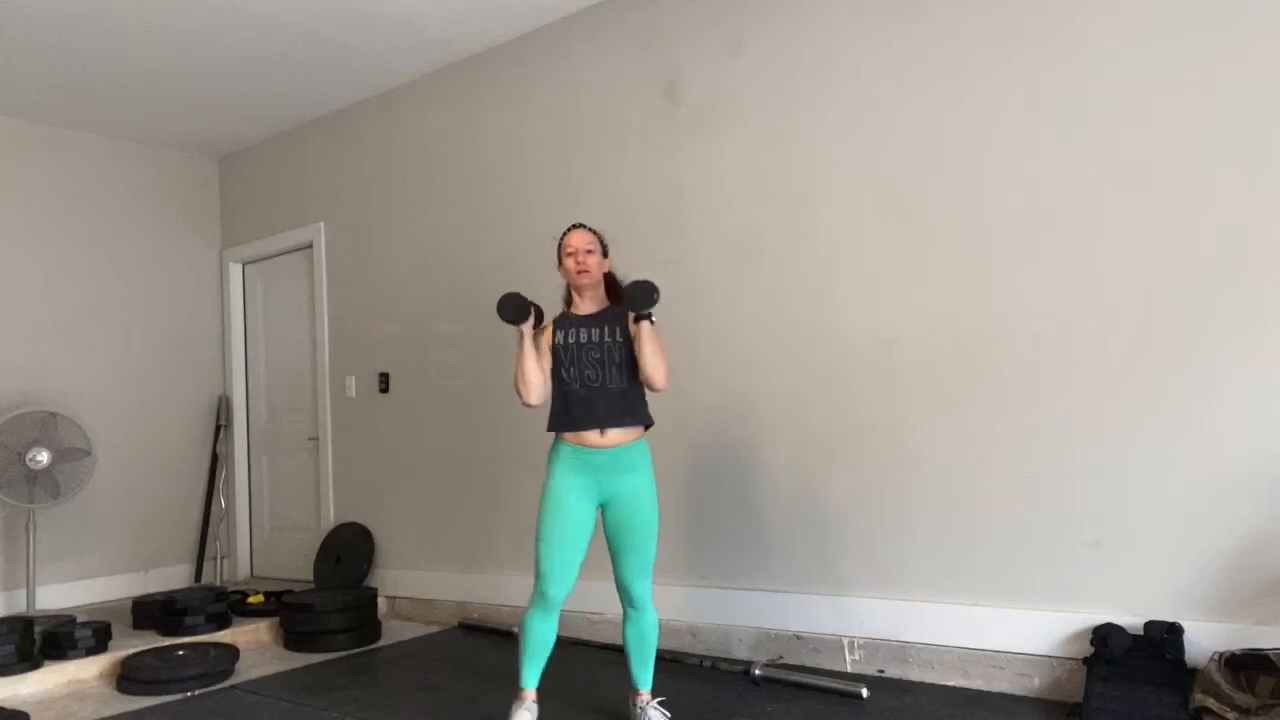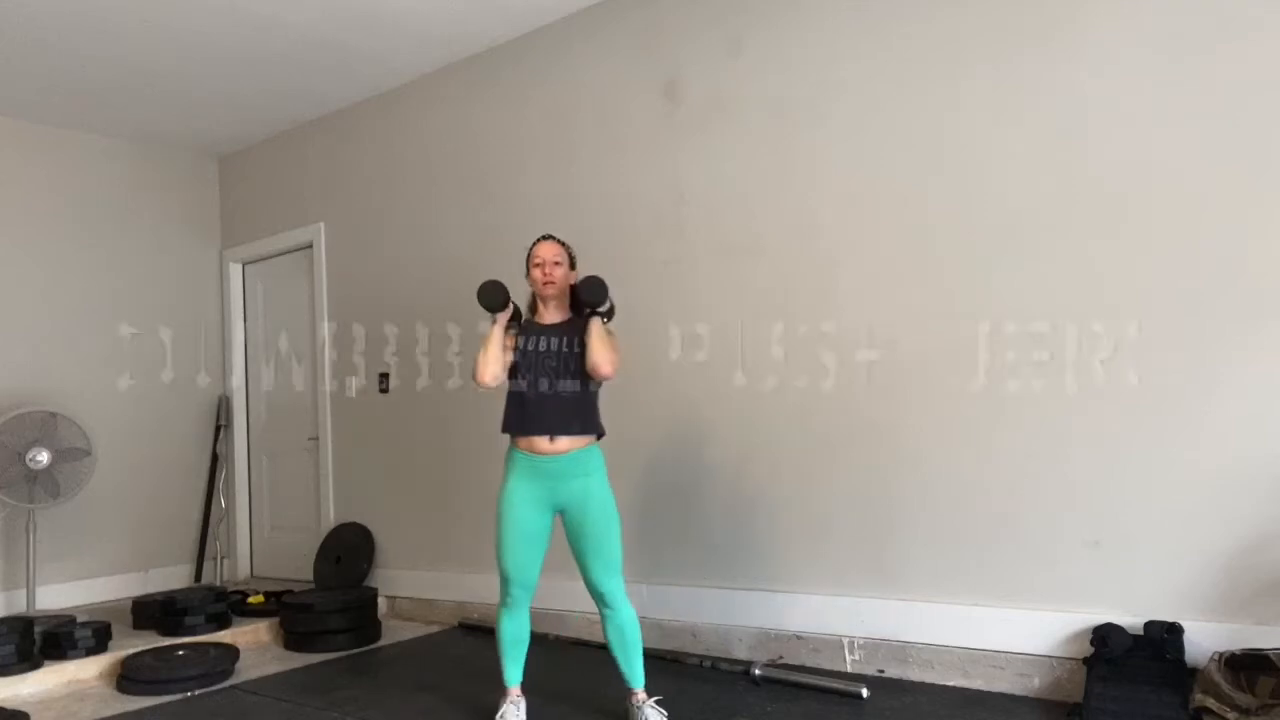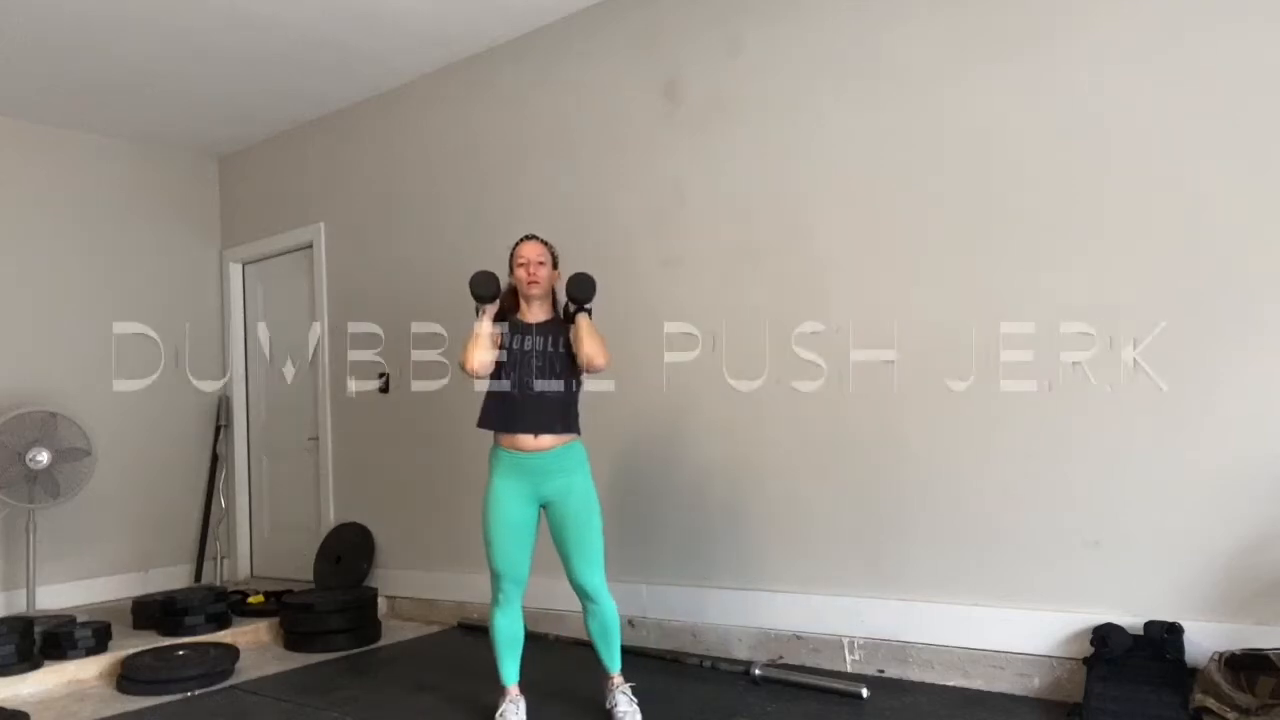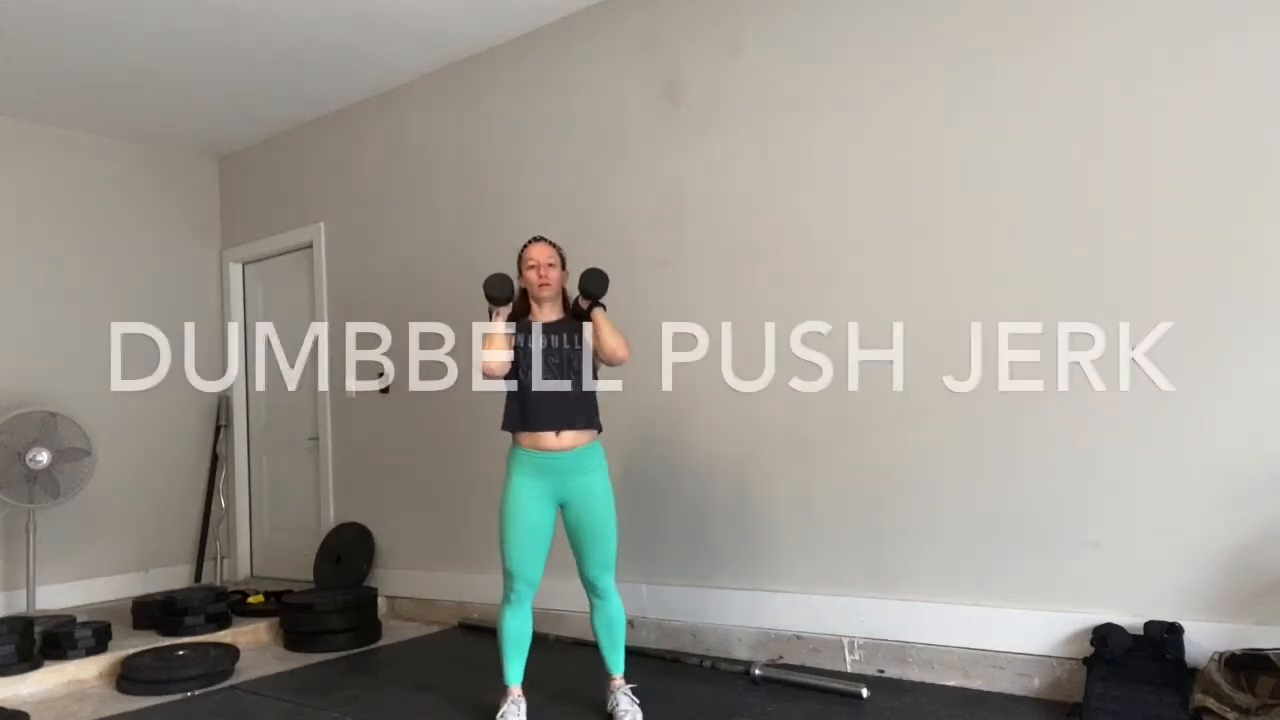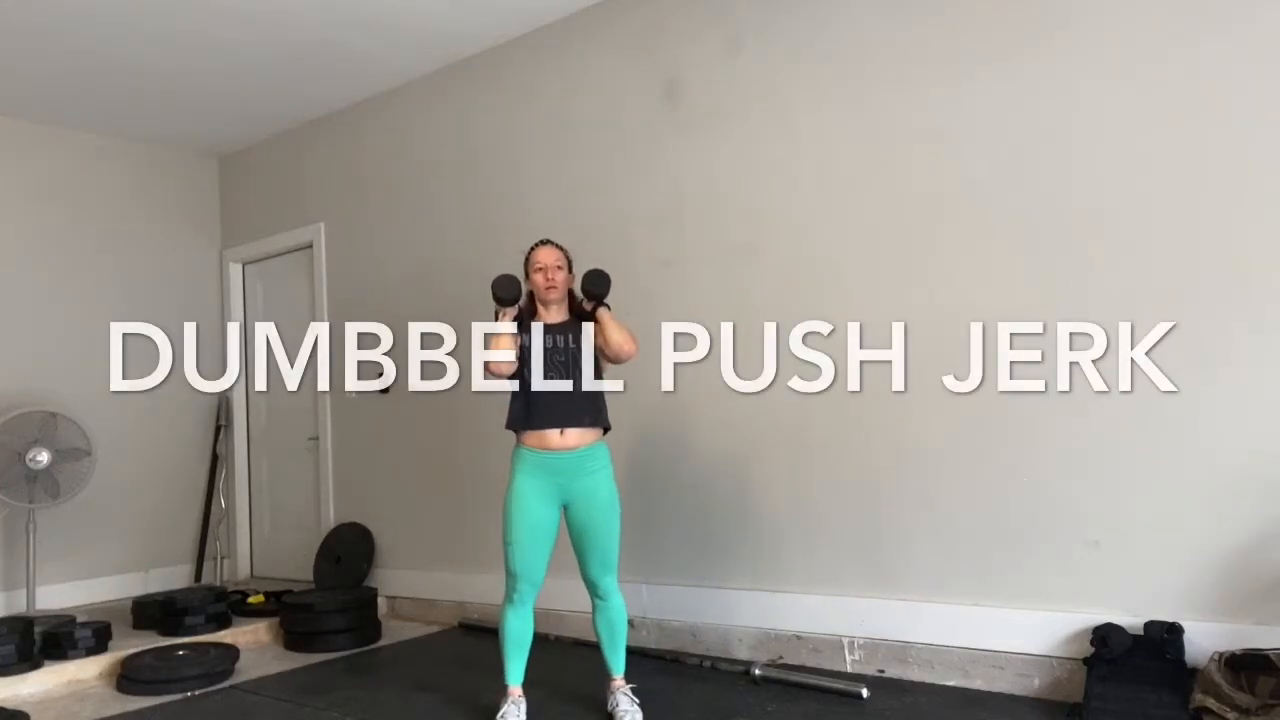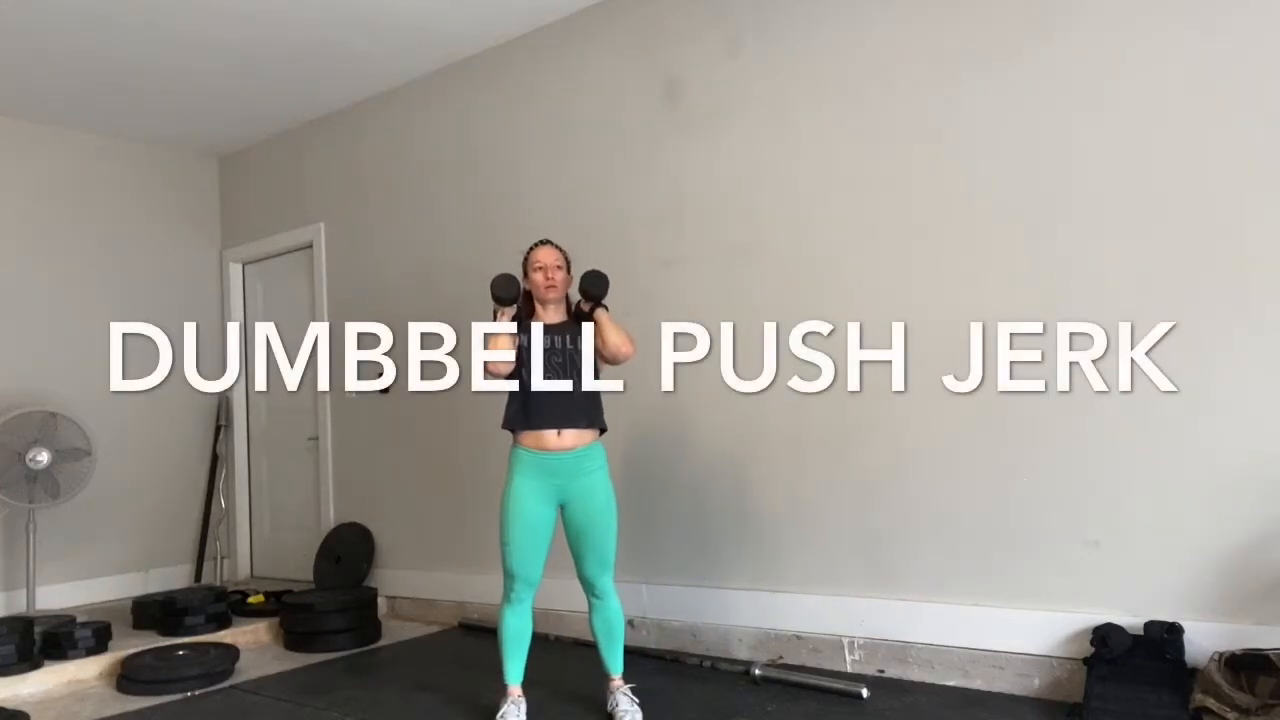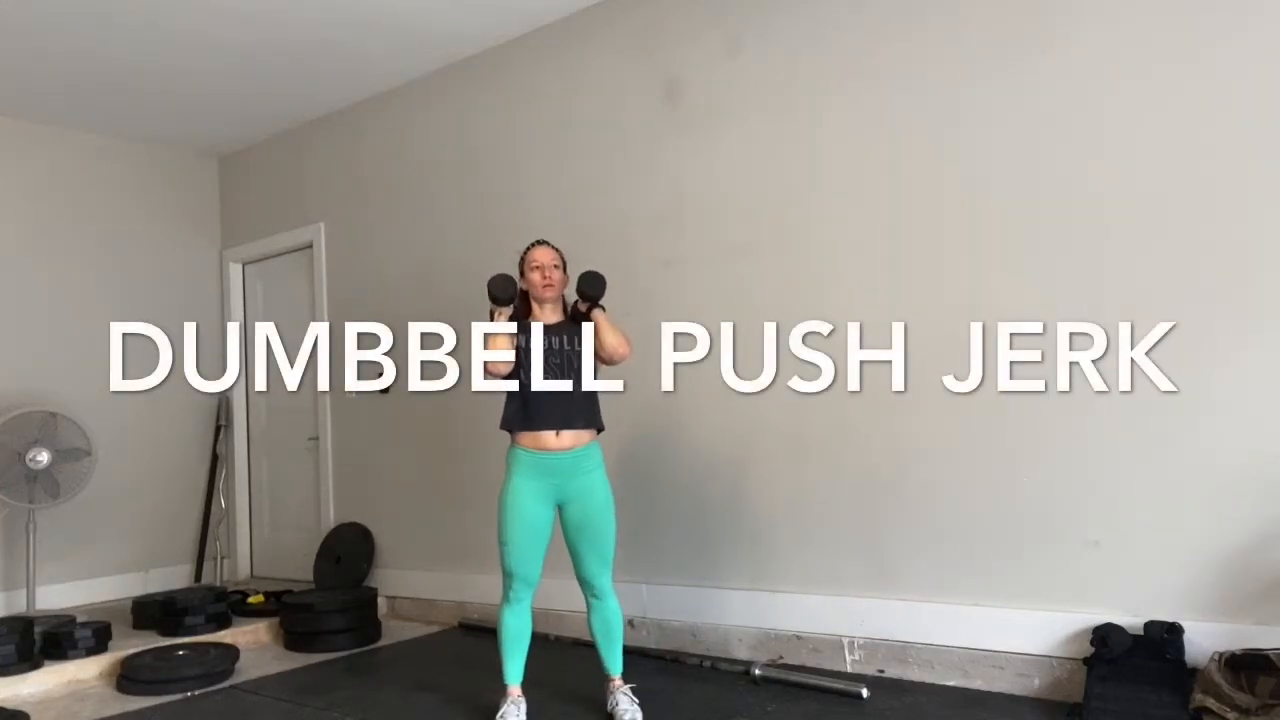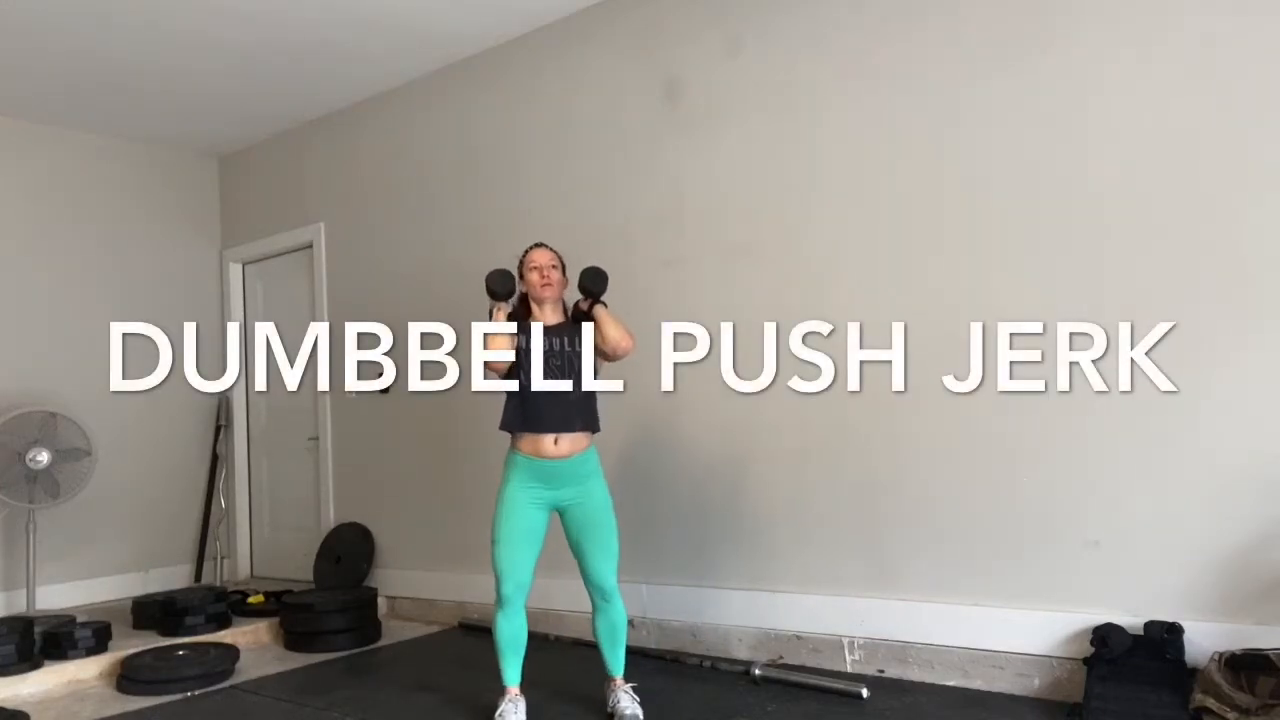
dt=0.3s
person 1, frame 1
left shoulder: (630, 320)
right shoulder: (553, 331)
left elbow: (658, 380)
right elbow: (532, 394)
left wrist: (642, 318)
right wrist: (524, 333)
left hip: (629, 465)
right hip: (571, 465)
left knee: (637, 592)
right knee: (550, 591)
person 1, frame 2
left shoulder: (589, 329)
right shoulder: (517, 336)
left elbow: (604, 369)
right elbow: (486, 377)
left wrist: (593, 316)
right wrist: (499, 324)
left hip: (583, 470)
right hip: (525, 473)
left knee: (609, 590)
right knee: (515, 591)
person 1, frame 3
left shoulder: (571, 329)
right shoulder: (499, 331)
left elbow: (596, 361)
right elbow: (475, 366)
left wrist: (580, 313)
right wrist: (486, 313)
left hip: (566, 467)
right hip: (509, 470)
left knee: (591, 584)
right knee: (507, 588)
person 1, frame 4
left shoulder: (583, 328)
right shoulder: (513, 330)
left elbow: (618, 354)
right elbow: (492, 367)
left wrist: (594, 308)
right wrist: (499, 315)
left hip: (585, 466)
right hip: (529, 470)
left knee: (601, 583)
right knee: (518, 587)
person 1, frame 5
left shoulder: (589, 329)
right shoulder: (518, 331)
left elbow: (625, 350)
right elbow: (498, 367)
left wrist: (599, 308)
right wrist: (506, 315)
left hip: (590, 466)
right hip: (533, 469)
left knee: (603, 583)
right knee: (521, 587)
person 1, frame 6
left shoulder: (586, 330)
right shoulder: (515, 330)
left elbow: (622, 351)
right elbow: (497, 367)
left wrist: (596, 309)
right wrist: (505, 315)
left hip: (586, 467)
right hip: (530, 469)
left knee: (599, 583)
right knee: (519, 586)
person 1, frame 7
left shoulder: (583, 329)
right shoulder: (512, 330)
left elbow: (619, 352)
right elbow: (496, 366)
left wrist: (594, 309)
right wrist: (500, 315)
left hip: (584, 468)
right hip: (528, 470)
left knee: (598, 584)
right knee: (518, 587)
person 1, frame 8
left shoulder: (584, 331)
right shoulder: (513, 331)
left elbow: (622, 346)
right elbow: (496, 363)
left wrist: (596, 305)
right wrist: (500, 312)
left hip: (582, 474)
right hip: (526, 477)
left knee: (604, 585)
right knee: (510, 589)
